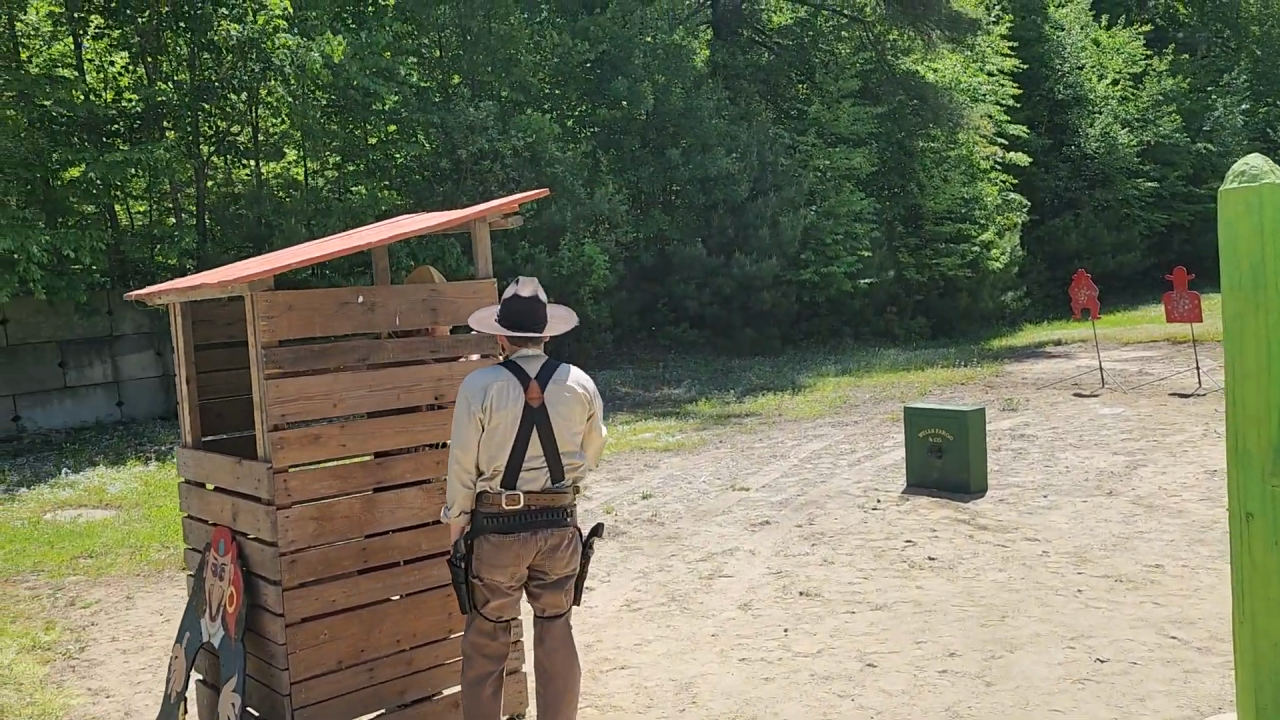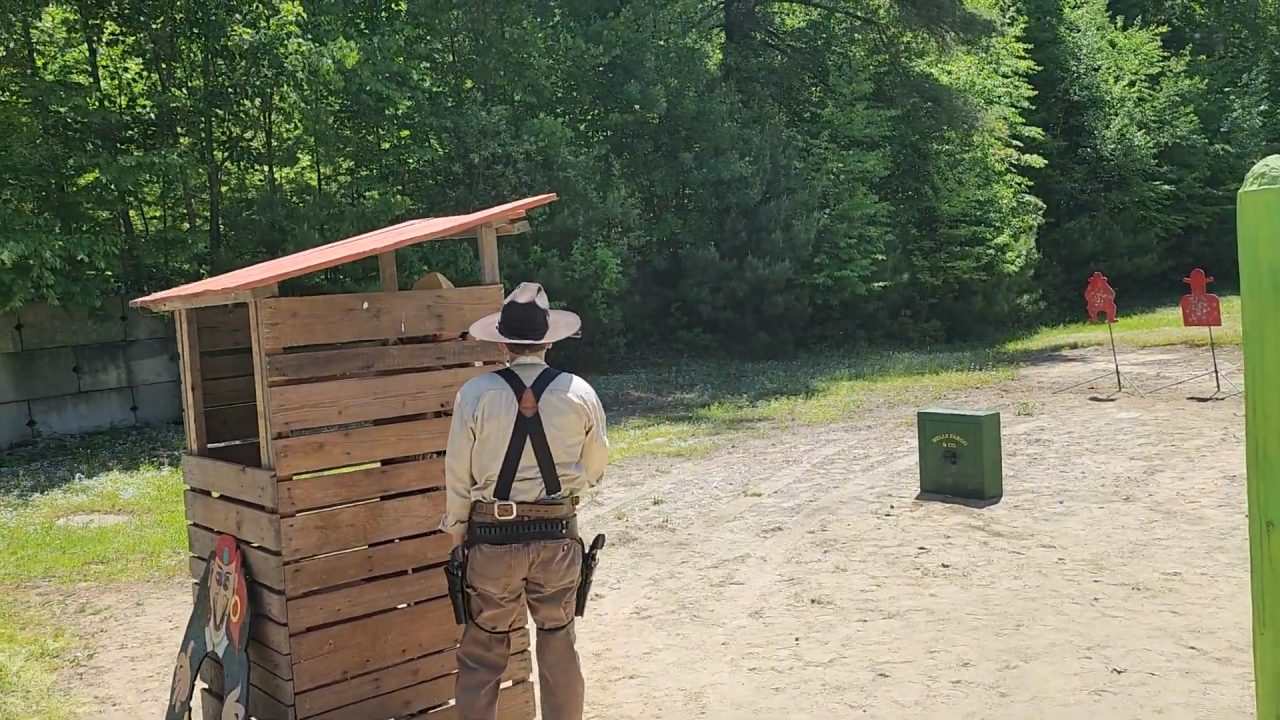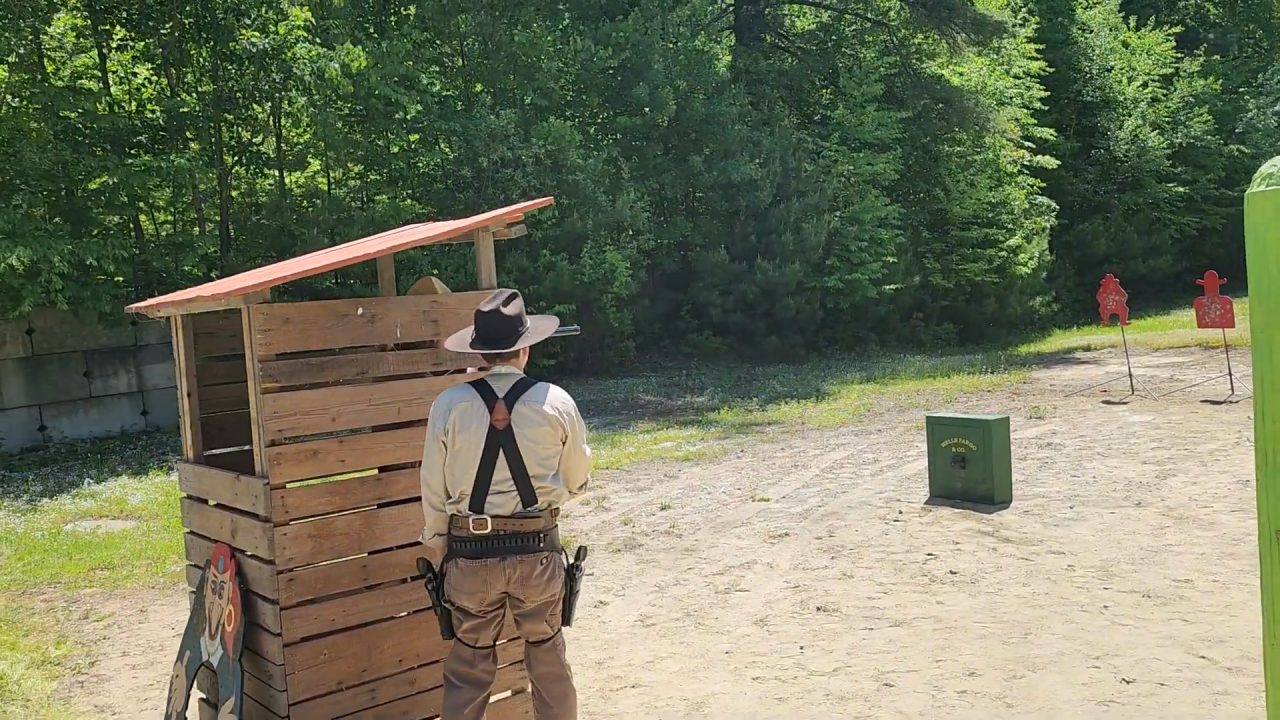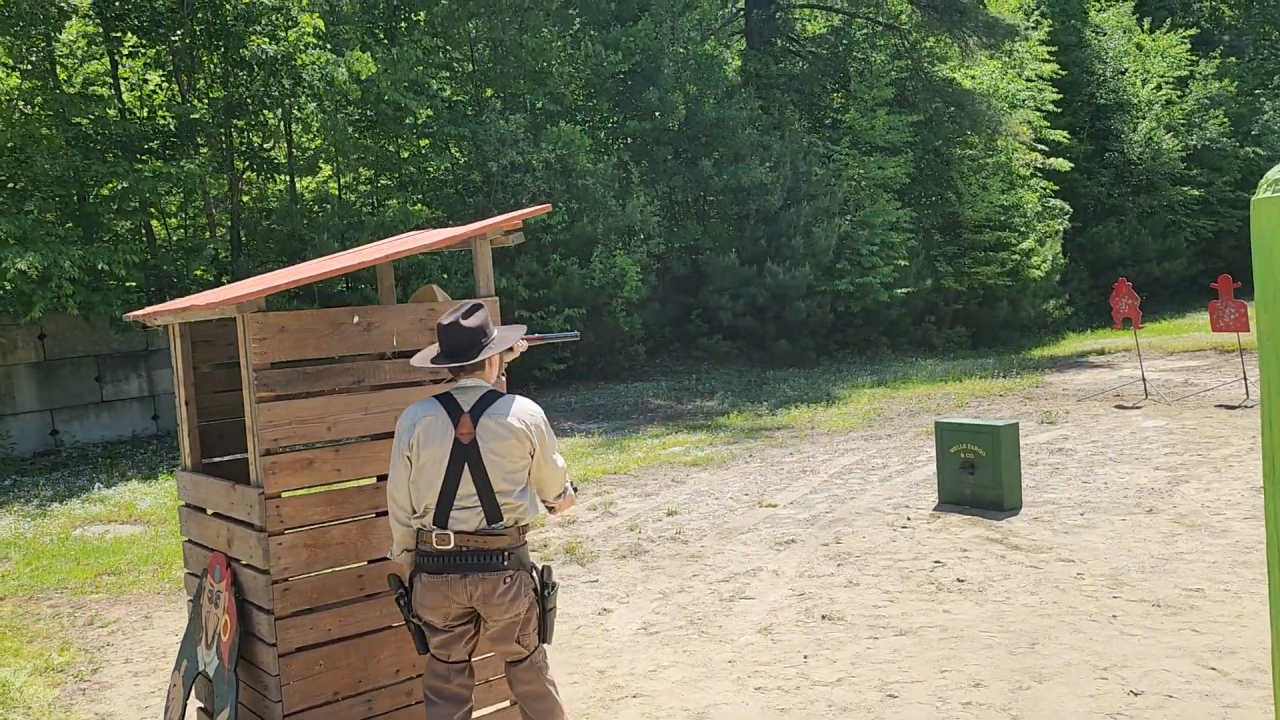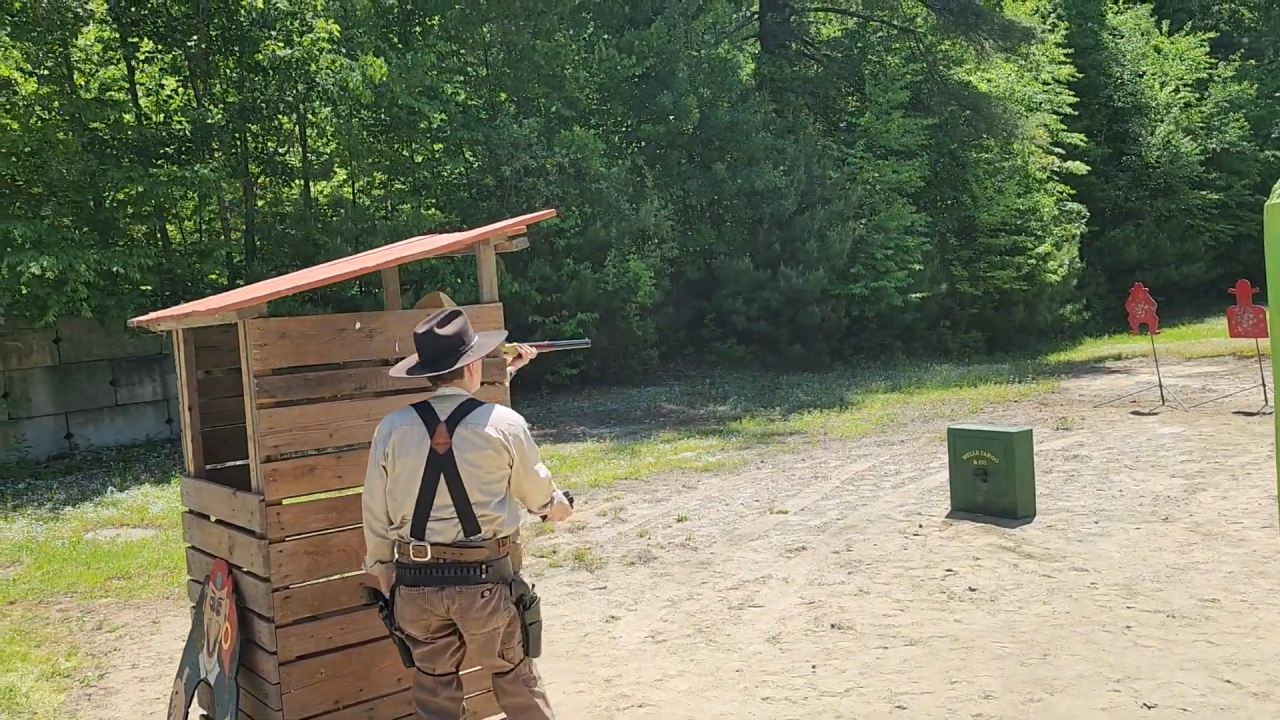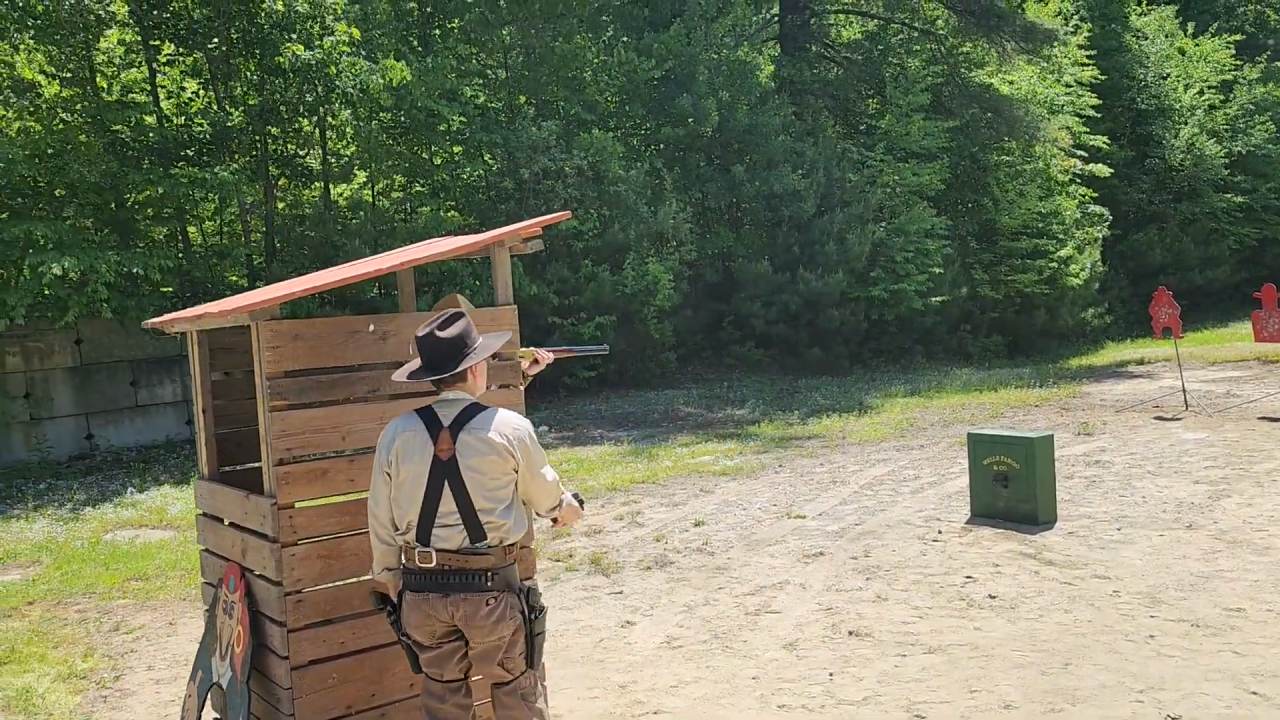
dt=0.2s
person 1, frame 1
left shoulder: (480, 385)
right shoulder: (579, 383)
left elbow: (462, 465)
right elbow: (593, 451)
left wrist: (456, 523)
left hip: (496, 527)
right hip: (558, 525)
left knee: (485, 645)
right knee: (556, 635)
person 1, frame 2
left shoulder: (476, 393)
right shoulder: (578, 392)
left elbow: (458, 473)
right elbow: (596, 467)
left wrist: (457, 530)
left hip: (492, 539)
right hip: (556, 537)
left knee: (481, 655)
right knee: (558, 645)
person 1, frame 3
left shoulder: (449, 404)
right shoulder: (555, 401)
left elbow: (433, 486)
right elbow: (577, 476)
left wrist: (436, 543)
right wrist: (566, 490)
left hip: (470, 553)
right hip: (536, 550)
left knee: (468, 672)
right knee: (547, 657)
person 1, frame 4
left shoulder: (416, 418)
right shoulder: (524, 414)
left elbow: (399, 501)
right elbow: (553, 484)
left wrist: (407, 558)
right wrist: (564, 498)
left hip: (437, 570)
right hip: (504, 568)
right knee: (530, 671)
person 1, frame 5
left shoulder: (393, 428)
right shoulder: (504, 424)
left elbow: (375, 513)
right elbow: (538, 492)
left wrist: (383, 571)
right wrist: (558, 505)
left hip: (419, 583)
right hip: (485, 581)
person 1, frame 6
left shoulder: (397, 433)
right shoulder: (510, 428)
left elbow: (382, 520)
right elbow: (545, 496)
left wrist: (390, 581)
right wrist: (567, 508)
left hip: (424, 588)
right hip: (491, 587)
